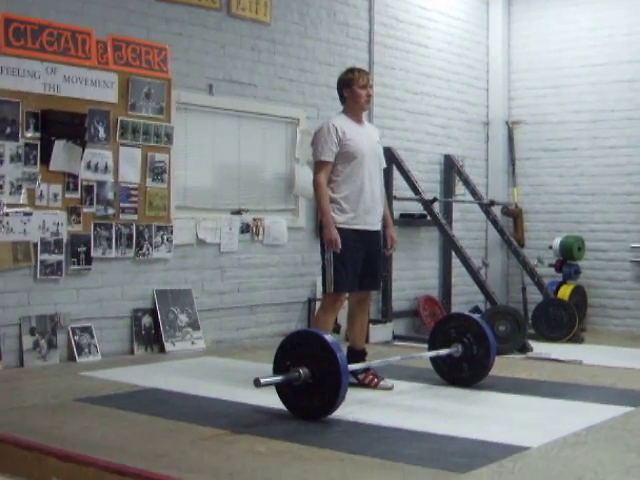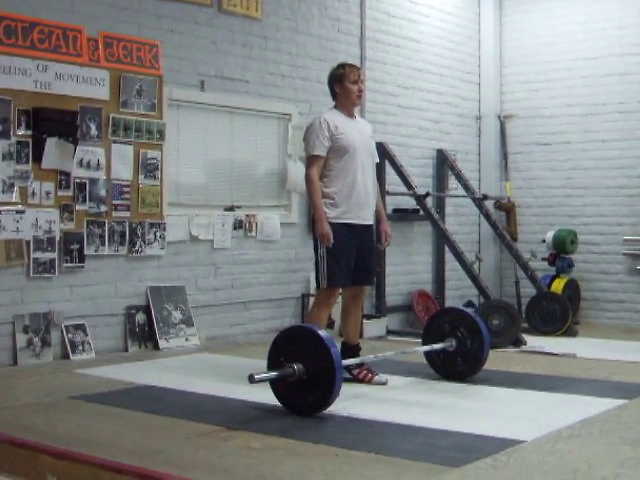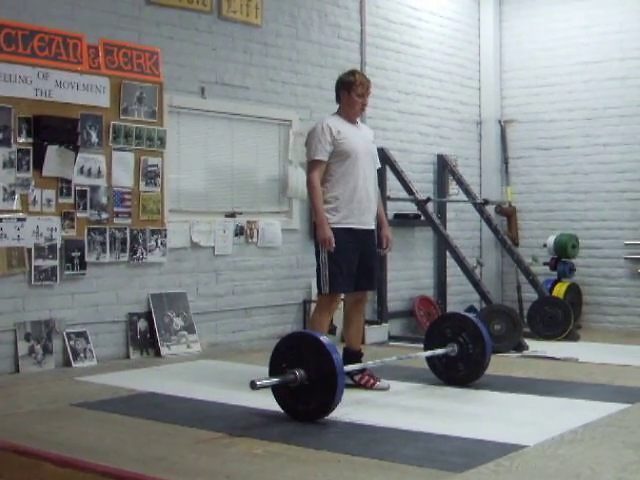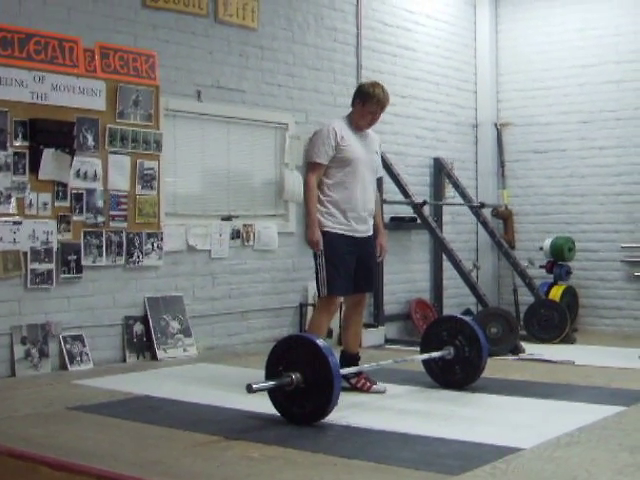
dt=0.4s
person 1, frame 1
left shoulder: (373, 132)
right shoulder: (333, 128)
right elbow: (320, 178)
left wrist: (388, 224)
right wrist: (328, 224)
left hip: (371, 228)
right hip: (343, 228)
left knee: (363, 296)
right knee: (335, 296)
left ankle: (356, 364)
person 1, frame 2
left shoulder: (365, 127)
right shoulder: (325, 122)
right elbow: (312, 173)
left wrist: (382, 218)
right wrist: (320, 219)
left hip: (364, 222)
right hip: (336, 223)
left knee: (356, 291)
right knee: (329, 292)
left ankle: (350, 359)
person 1, frame 3
left shoulder: (366, 132)
right shoulder: (327, 128)
right elbow: (314, 177)
left wrist: (383, 224)
right wrist: (322, 223)
left hip: (365, 227)
right hip: (338, 228)
left knee: (359, 297)
right knee: (330, 298)
left ankle: (353, 365)
person 1, frame 4
left shoulder: (373, 140)
right shoulder: (331, 132)
right elbow: (312, 180)
left wrist: (380, 231)
right wrist: (313, 225)
left hip: (363, 233)
right hip: (334, 232)
left knee: (358, 300)
right knee: (330, 300)
left ankle: (349, 369)
